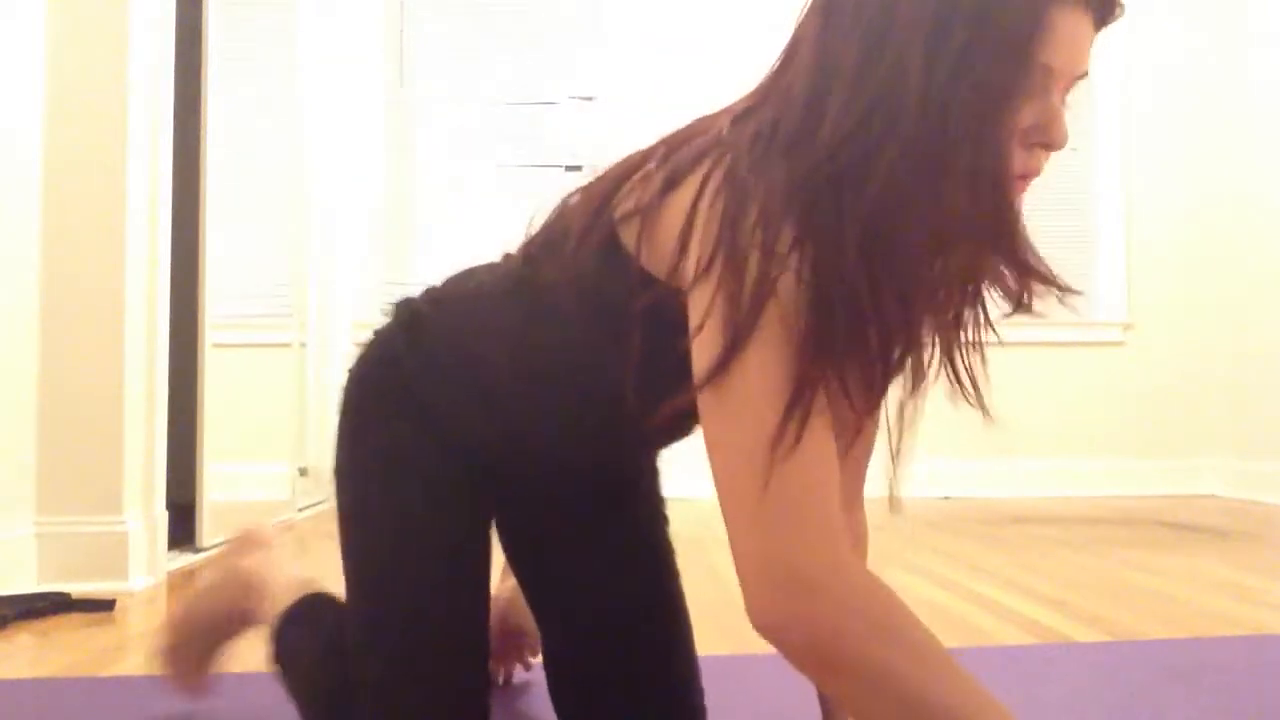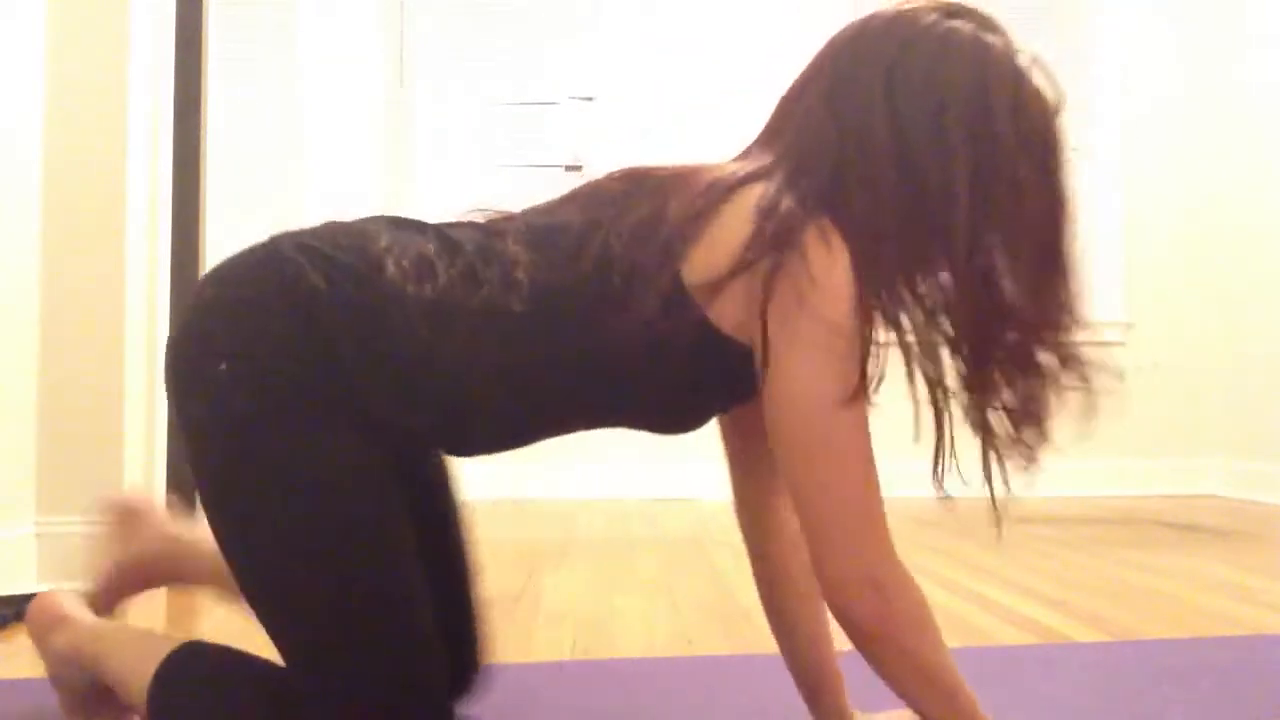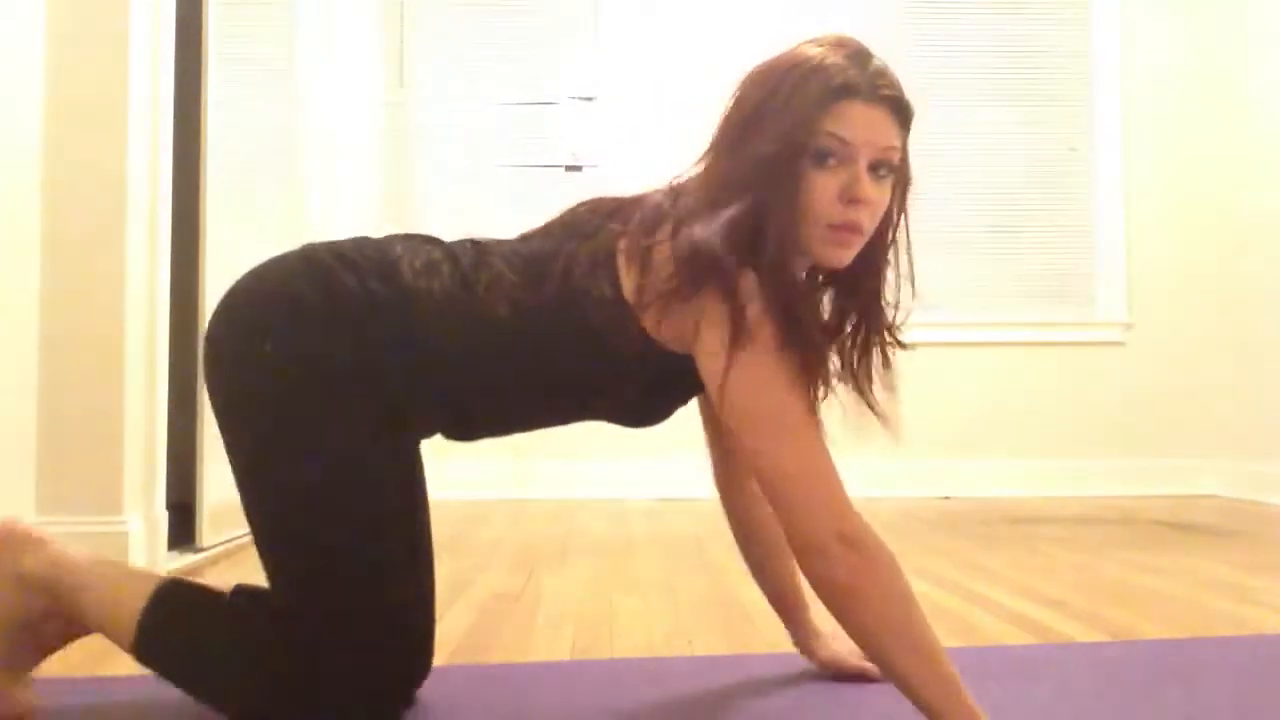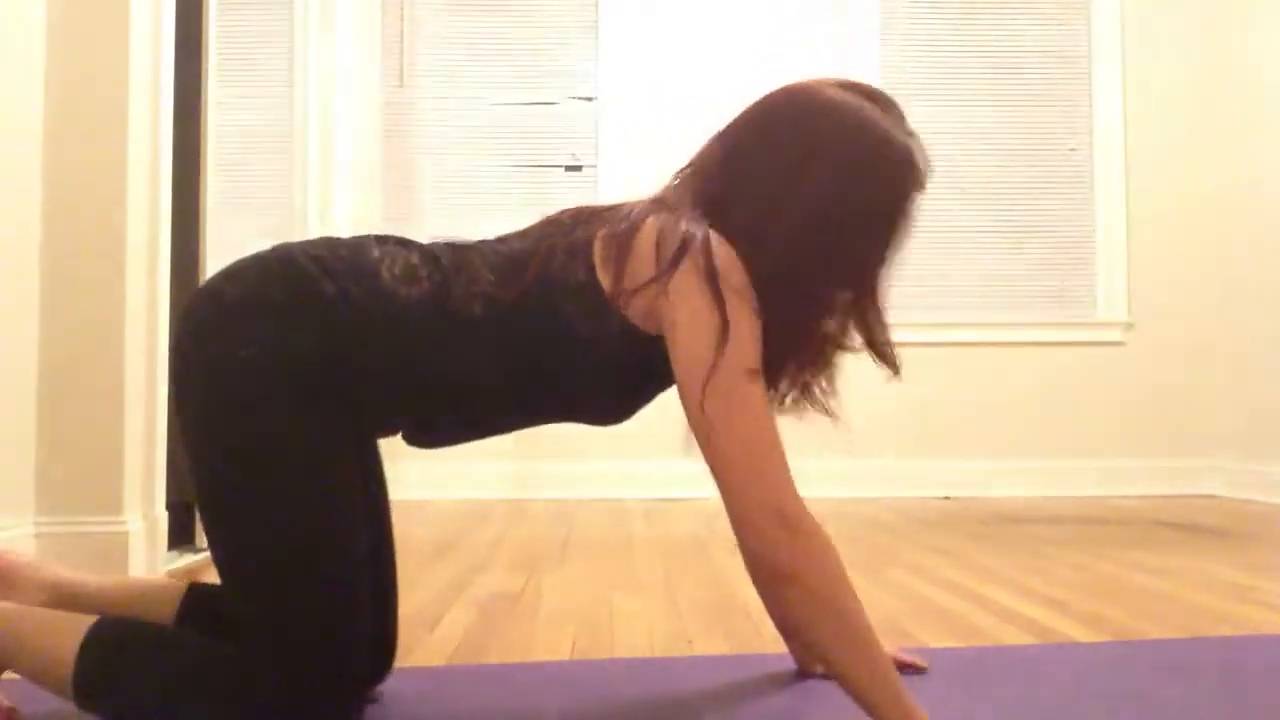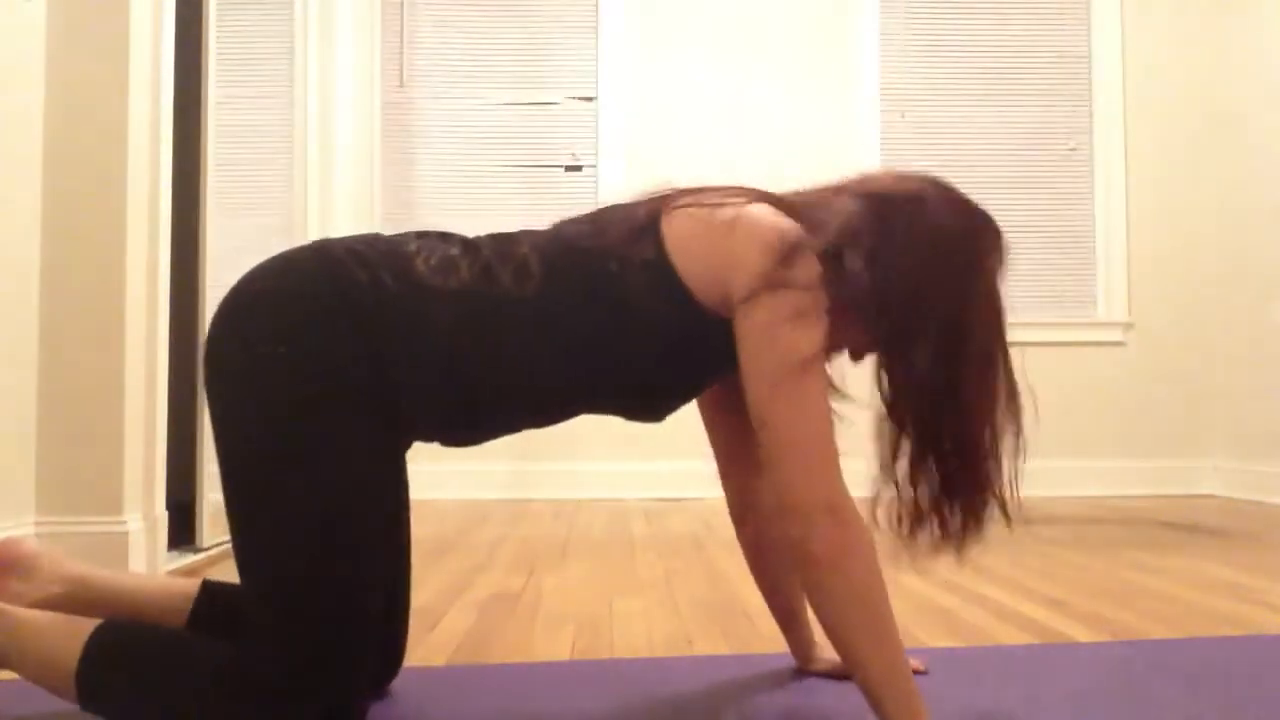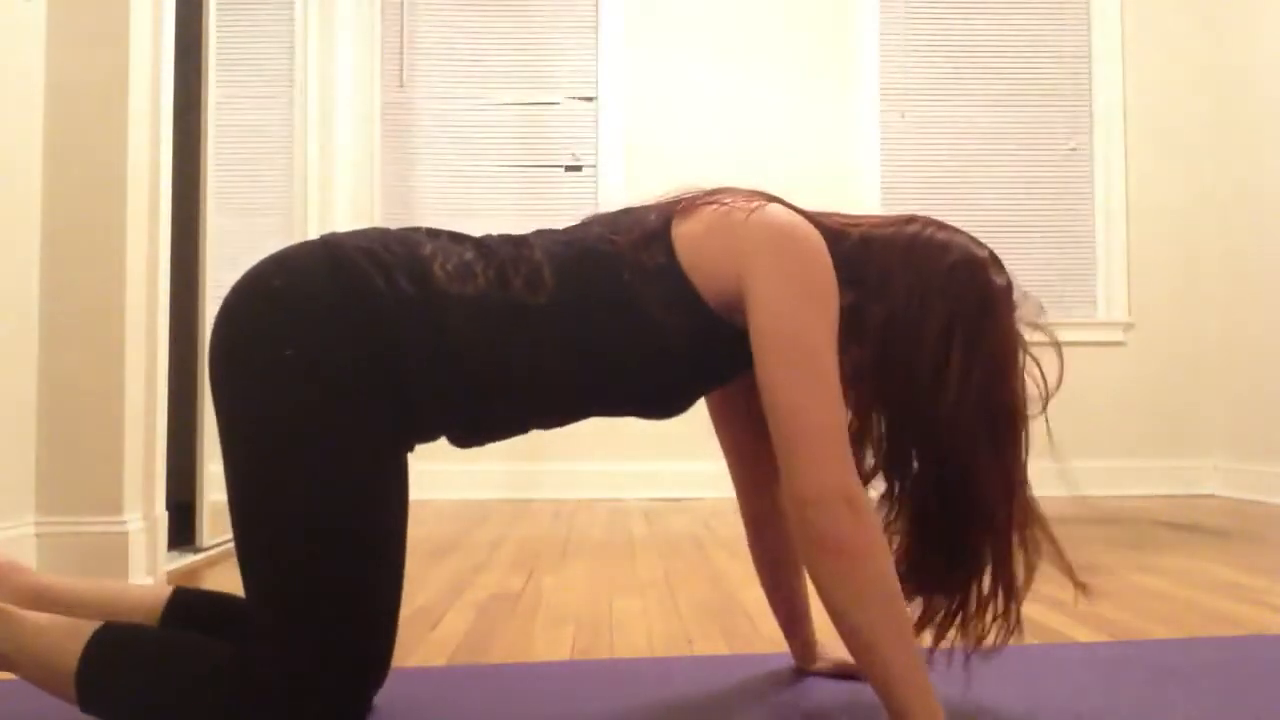
dt=0.5s
person 1, frame 1
left shoulder: (890, 235)
right shoulder: (749, 208)
left elbow: (824, 515)
right elbow: (799, 589)
right hip: (423, 411)
left ankle: (507, 611)
right ankle: (266, 585)
person 1, frame 2
left shoulder: (760, 222)
right shoulder: (805, 258)
left elbow: (773, 511)
right elbow: (865, 578)
left hip: (346, 349)
right hip: (273, 351)
left ankle: (181, 551)
person 1, frame 3
left shoulder: (755, 277)
right shoulder: (720, 276)
left elbow: (746, 483)
right elbow: (836, 543)
left wrist: (812, 638)
left hip: (346, 350)
right hip: (297, 341)
left ankle: (86, 588)
person 1, frame 4
left shoulder: (694, 258)
right shoulder: (703, 267)
left elbow: (758, 510)
right elbow: (777, 529)
left wrist: (811, 645)
left hip: (302, 351)
right hip: (262, 347)
person 1, frame 5
left shoulder: (744, 272)
right shoulder: (778, 258)
left elbow: (754, 489)
right elbow: (817, 517)
left hip: (340, 352)
right hip: (301, 346)
person 1, frame 6
left shoulder: (748, 299)
right shoulder: (784, 254)
left elbow: (766, 488)
right elbow: (826, 511)
left hip: (350, 349)
right hip: (309, 335)
